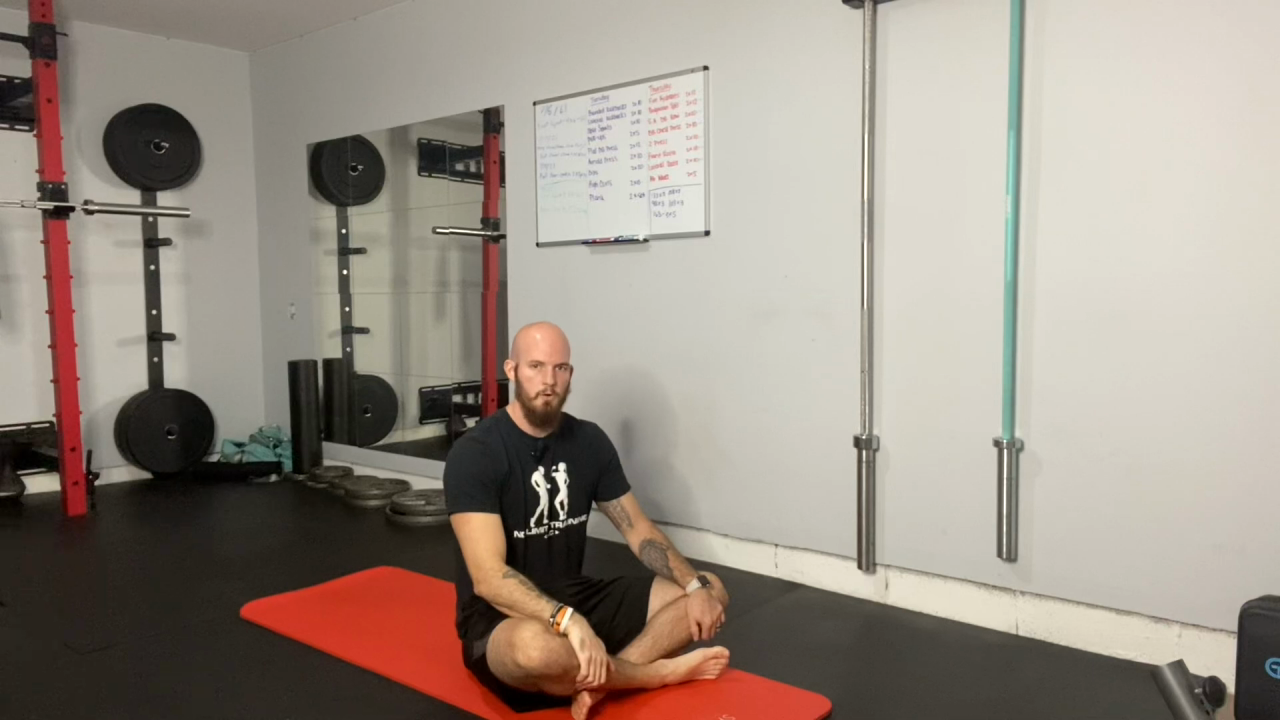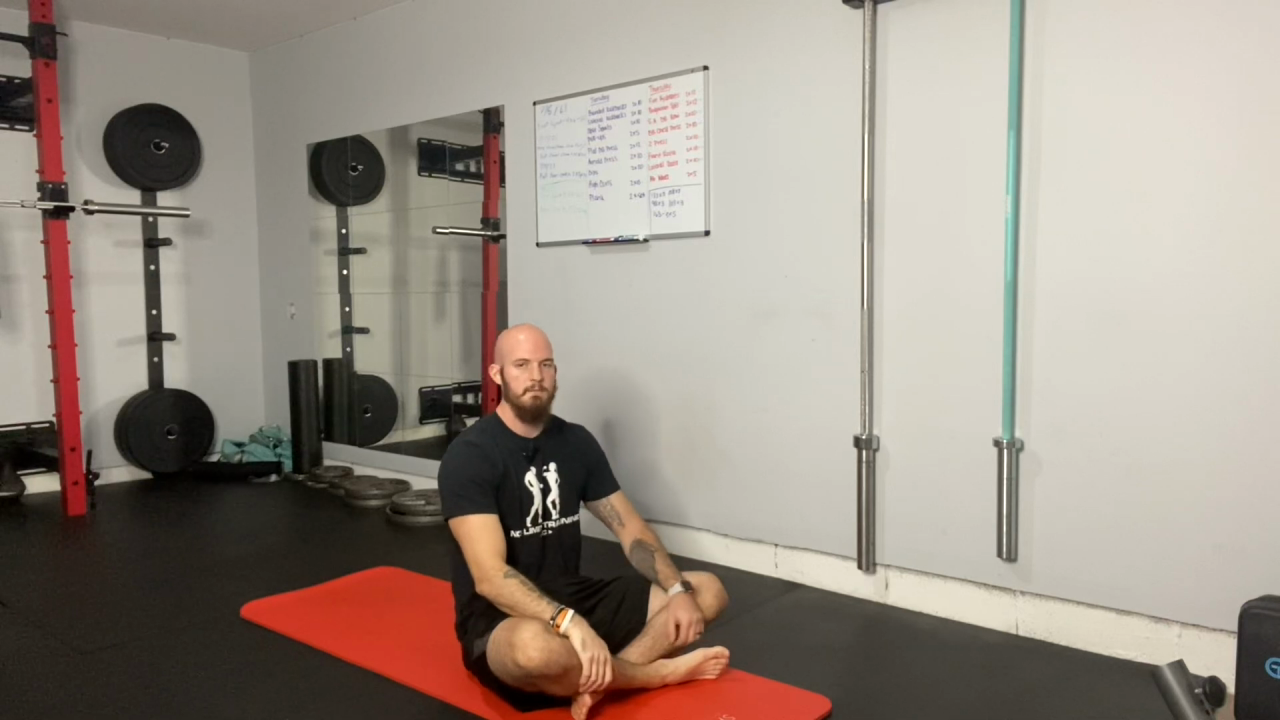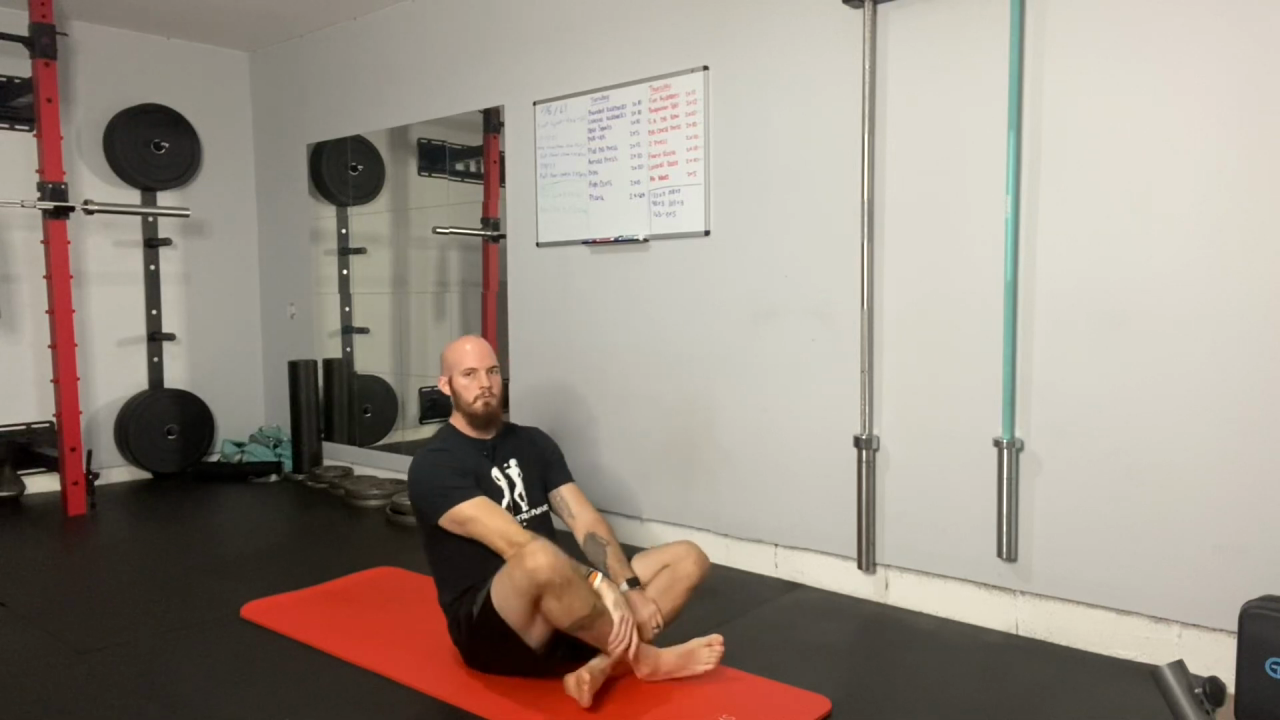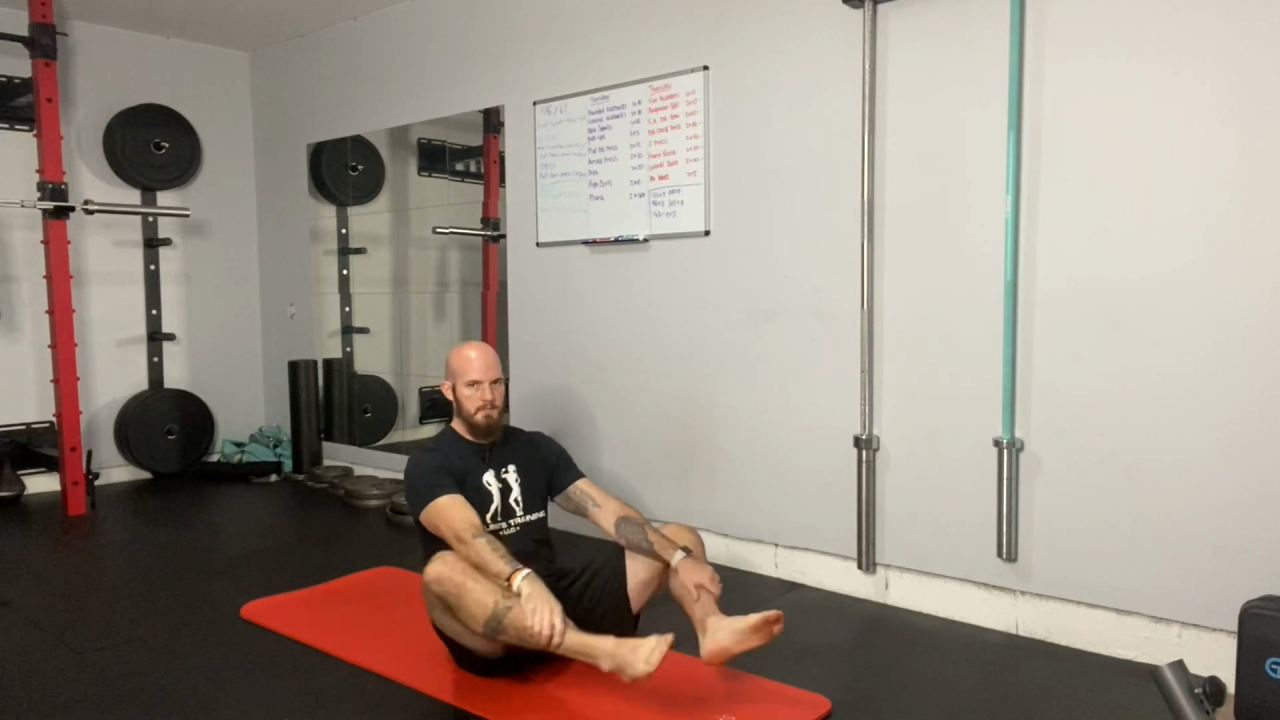
dt=0.7s
person 1, frame 1
left shoulder: (589, 441)
right shoulder: (475, 453)
left elbow: (638, 528)
right elbow: (489, 578)
left wrist: (694, 585)
right wrist: (568, 621)
left hip: (576, 595)
right hip: (501, 617)
left knee: (711, 591)
right knee: (534, 647)
left ankle: (599, 678)
right ankle: (658, 671)
person 1, frame 2
left shoulder: (576, 441)
right shoulder: (469, 456)
left elbow: (629, 526)
right elbow: (490, 577)
left wrist: (678, 590)
right wrist: (571, 624)
left hip: (572, 595)
right hip: (499, 620)
left knee: (708, 592)
right knee: (536, 648)
left ankle: (601, 679)
right ankle: (656, 672)
person 1, frame 3
left shoulder: (533, 442)
right shoulder: (434, 465)
left elbow: (584, 521)
right elbow: (512, 543)
left wrist: (631, 588)
right wrist: (599, 585)
left hip: (560, 601)
right hip: (488, 624)
left knee: (688, 558)
right knee: (541, 559)
left ankle: (599, 665)
right ankle: (641, 658)
person 1, frame 4
left shoulder: (535, 447)
right shoulder: (431, 464)
left elbow: (607, 512)
right elbow: (469, 538)
left wrist: (680, 557)
right wrist: (524, 581)
left hip: (556, 594)
right hip: (489, 619)
left knee: (680, 537)
right knee: (443, 570)
left ankle: (712, 631)
right ankle: (605, 650)
